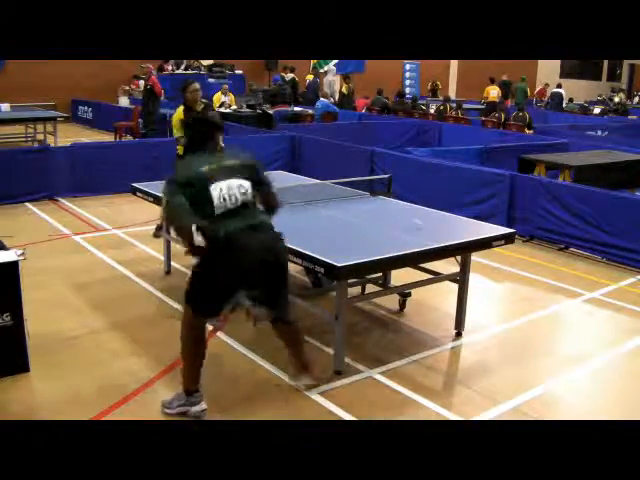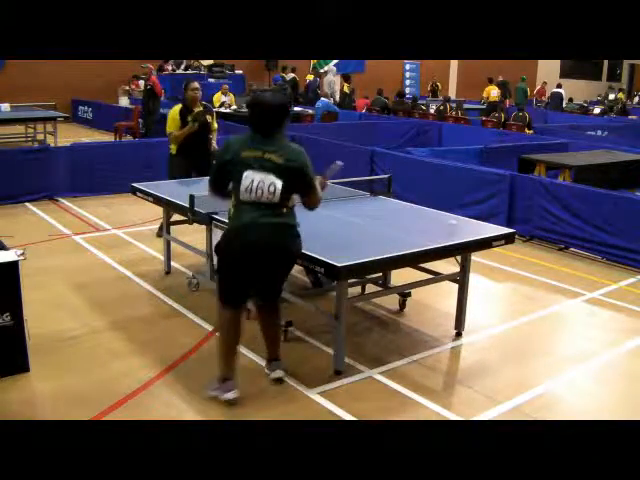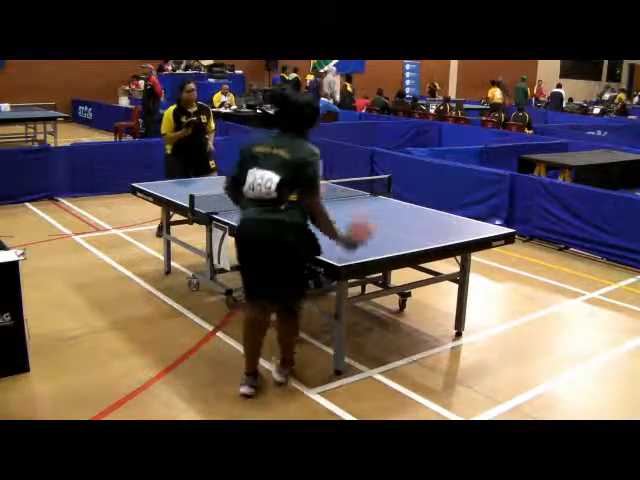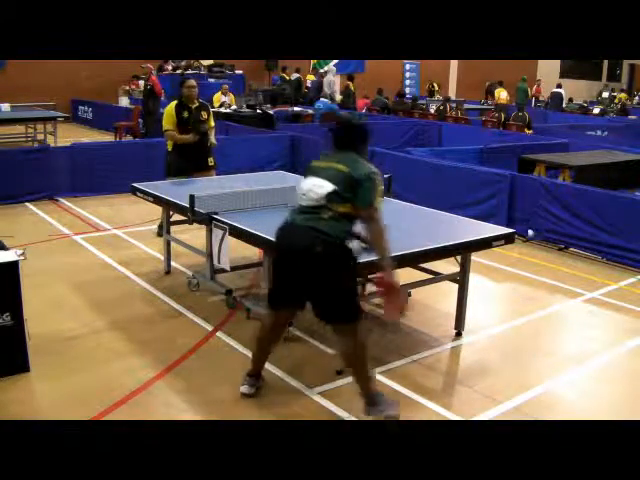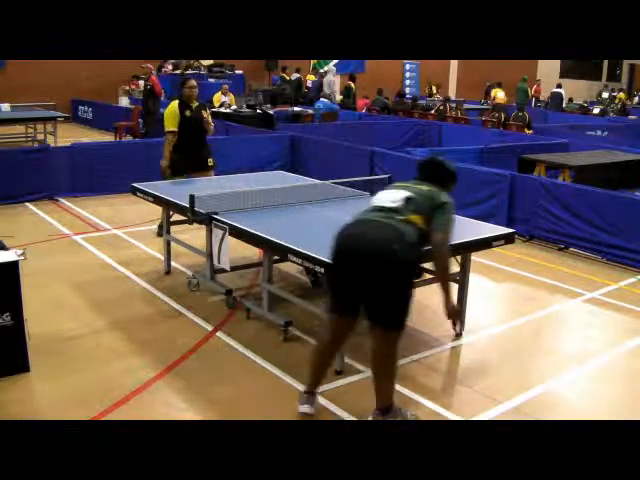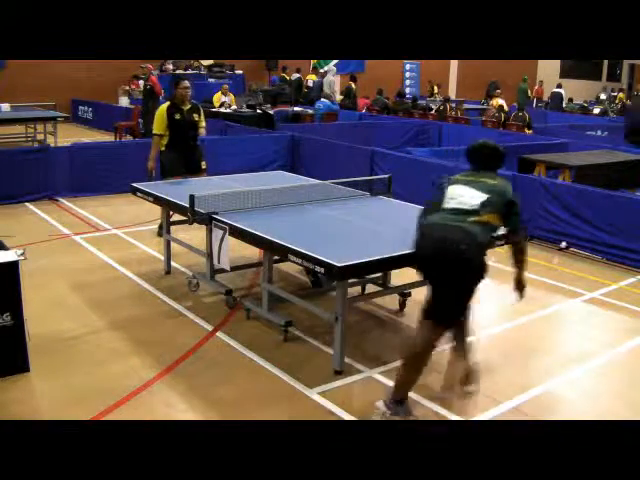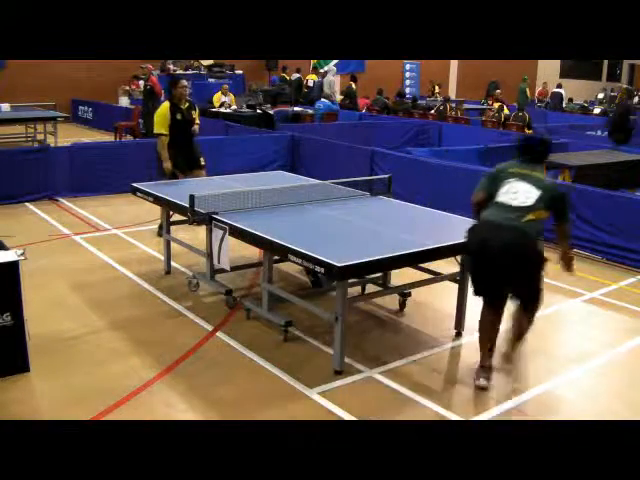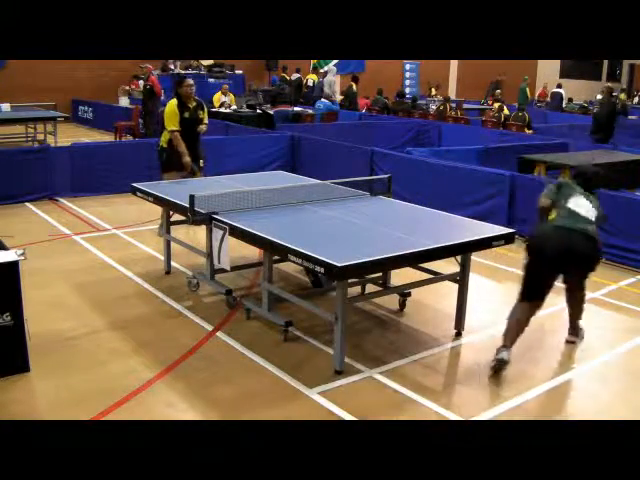
dt=0.3s
person 1, frame 1
left shoulder: (183, 173)
right shoulder: (243, 160)
left elbow: (177, 219)
right elbow: (272, 204)
left wrist: (191, 244)
left hip: (226, 256)
right hip: (267, 246)
left knee: (194, 318)
right knee: (277, 311)
left ankle: (191, 397)
right ankle: (304, 370)
person 1, frame 2
left shoulder: (232, 147)
right shoulder: (296, 154)
left elbow: (216, 189)
right elbow: (312, 203)
right wrist: (318, 184)
left hip: (241, 237)
right hip: (283, 239)
left knee: (230, 307)
right knee: (267, 300)
left ankle: (226, 381)
right ankle: (274, 363)
person 1, frame 3
left shoulder: (252, 146)
right shoulder: (307, 153)
left elbow: (232, 189)
right elbow: (313, 208)
right wrist: (340, 238)
left hip: (250, 231)
right hip: (286, 235)
left knee: (257, 306)
right knee: (289, 305)
left ankle: (250, 376)
right ankle: (285, 366)
person 1, frame 4
left shoulder: (316, 163)
right shoulder: (366, 172)
right elbow: (371, 221)
right wrist: (386, 266)
left hip: (288, 237)
right hip: (325, 248)
left knee: (279, 315)
right knee: (347, 326)
left ankle: (252, 378)
right ankle: (372, 401)
person 1, frame 5
left shoulder: (393, 187)
right shoulder: (442, 200)
right elbow: (440, 247)
right wrist: (447, 297)
left hip: (350, 237)
right hip: (390, 249)
left knee: (339, 325)
right knee: (386, 333)
left ankle: (309, 395)
right ankle: (385, 411)
person 1, frame 6
left shoulder: (452, 181)
right shoulder: (506, 191)
left elbow: (424, 216)
right elbow: (517, 239)
right wrist: (519, 274)
left hip: (428, 239)
right hip: (462, 250)
right knee: (433, 326)
left ankle: (463, 363)
right ankle: (396, 402)
person 1, frame 7
left shoulder: (502, 169)
right shoulder: (554, 184)
left elbow: (477, 200)
right elbow: (563, 227)
right wrist: (567, 252)
left hip: (482, 238)
right hip: (519, 243)
left knee: (492, 304)
right knee: (528, 300)
left ankle: (483, 369)
right ankle: (511, 349)
person 1, frame 8
left shoulder: (561, 185)
right shoulder: (595, 203)
left elbow: (543, 205)
right wrist: (594, 252)
left hip: (551, 240)
right hip: (585, 247)
left knee: (527, 302)
right knee: (575, 286)
left ankle: (505, 348)
right ankle: (574, 329)
person 2, frame 1
left shoulder: (208, 107)
right shoulder: (180, 115)
left elbow: (217, 127)
right elbow: (181, 142)
left wrist: (219, 141)
right wrist: (197, 136)
right hip: (189, 157)
right ankle: (161, 225)
person 2, frame 2
left shoulder: (208, 109)
right shoulder: (177, 112)
left elbow: (213, 130)
right elbow: (172, 138)
left wrist: (213, 142)
right wrist: (189, 128)
left hip: (204, 156)
right hip: (182, 157)
right ankle: (164, 224)
person 2, frame 3
left shoulder: (205, 109)
right shoulder: (172, 112)
left elbow: (210, 129)
right elbow: (166, 138)
left wrist: (210, 142)
right wrist: (183, 133)
left hip: (201, 155)
right hip: (178, 157)
right ankle: (163, 224)
person 2, frame 4
left shoulder: (204, 106)
right shoulder: (173, 108)
left elbow: (210, 126)
right elbow: (168, 133)
left wrist: (211, 137)
right wrist: (185, 138)
left hip: (202, 152)
right hip: (179, 154)
right ankle: (163, 224)
person 2, frame 5
left shoulder: (202, 107)
right shoulder: (175, 107)
left elbow: (209, 130)
right elbow: (170, 134)
left wrist: (209, 126)
right wrist: (165, 158)
left hip: (201, 151)
right hip: (179, 153)
right ankle: (163, 223)
person 2, frame 6
left shoulder: (196, 107)
right shoulder: (165, 109)
left elbow: (201, 126)
right elbow: (157, 136)
left wrist: (201, 131)
right wrist: (152, 159)
left hip: (193, 151)
right hip: (172, 153)
right ankle: (164, 223)
person 2, frame 7
left shoulder: (192, 104)
right shoulder: (166, 108)
right elbow: (161, 135)
left wrist: (196, 127)
right wrist: (165, 160)
left hip: (190, 148)
right hip: (172, 152)
right ankle: (164, 224)
person 2, frame 8
left shoulder: (200, 104)
right shoulder: (173, 106)
left elbow: (204, 122)
right elbow: (174, 133)
left wrist: (203, 127)
right wrist: (184, 155)
left hip: (193, 149)
right hip: (172, 150)
